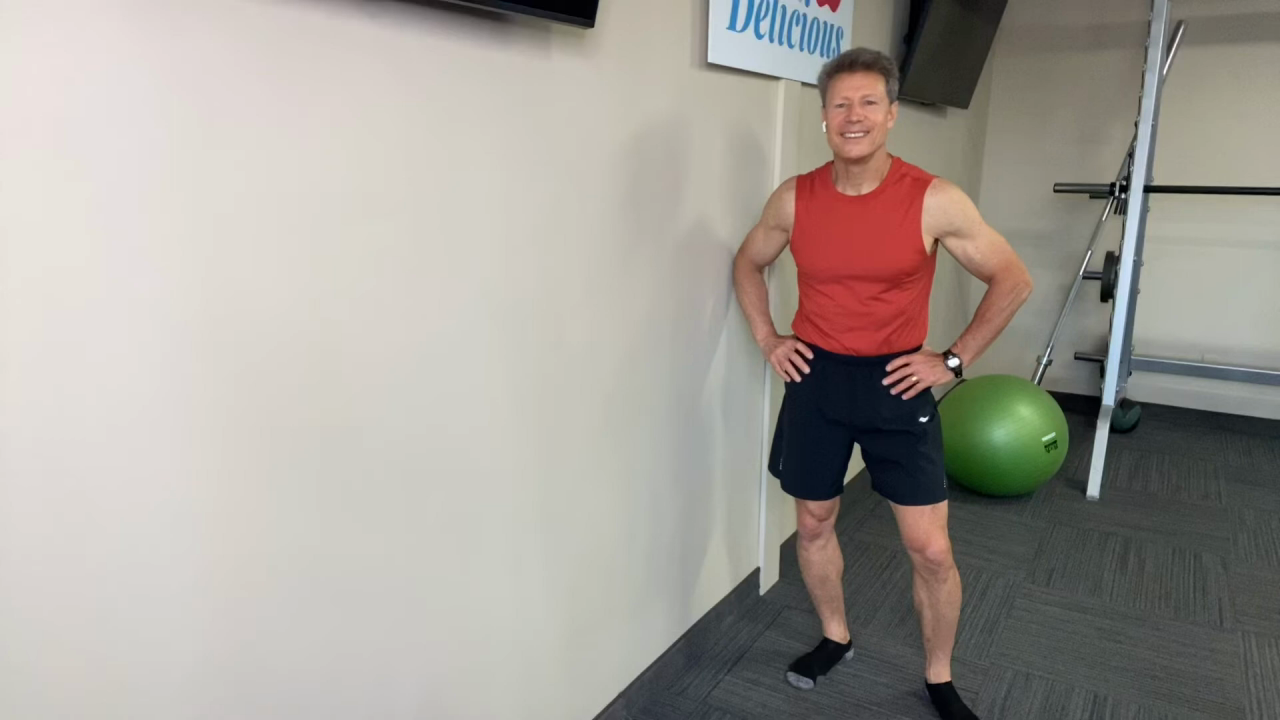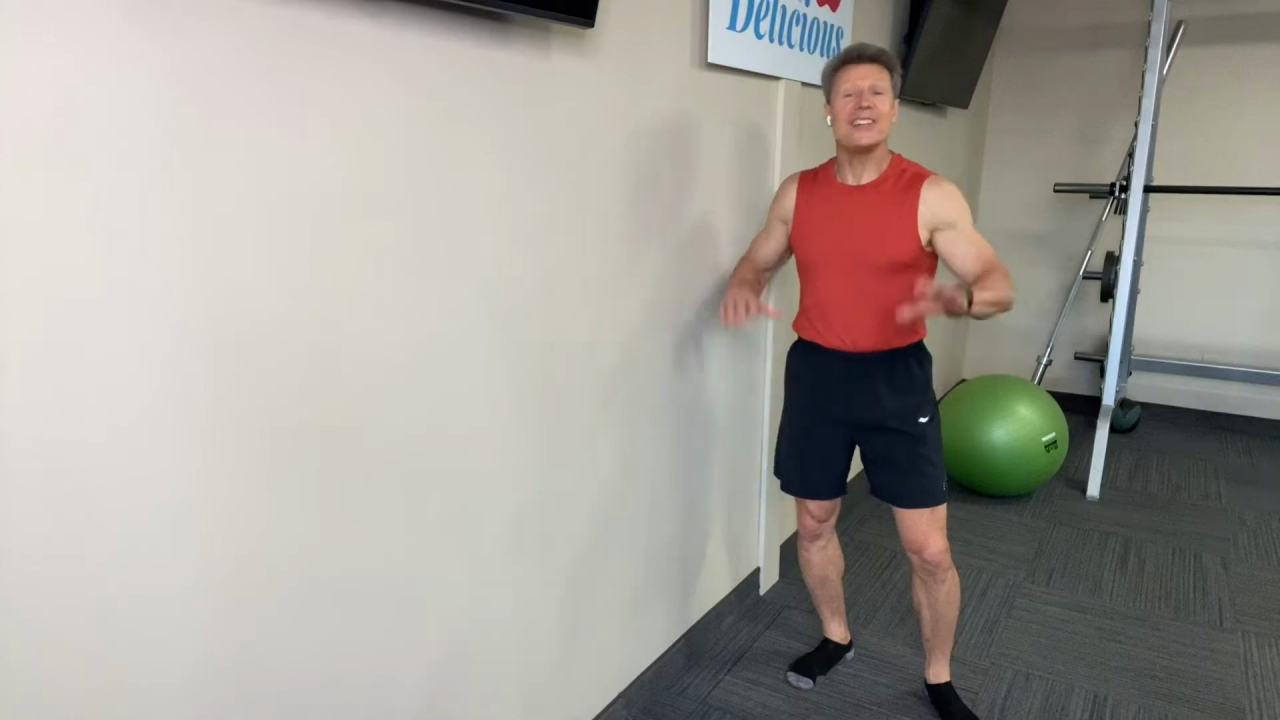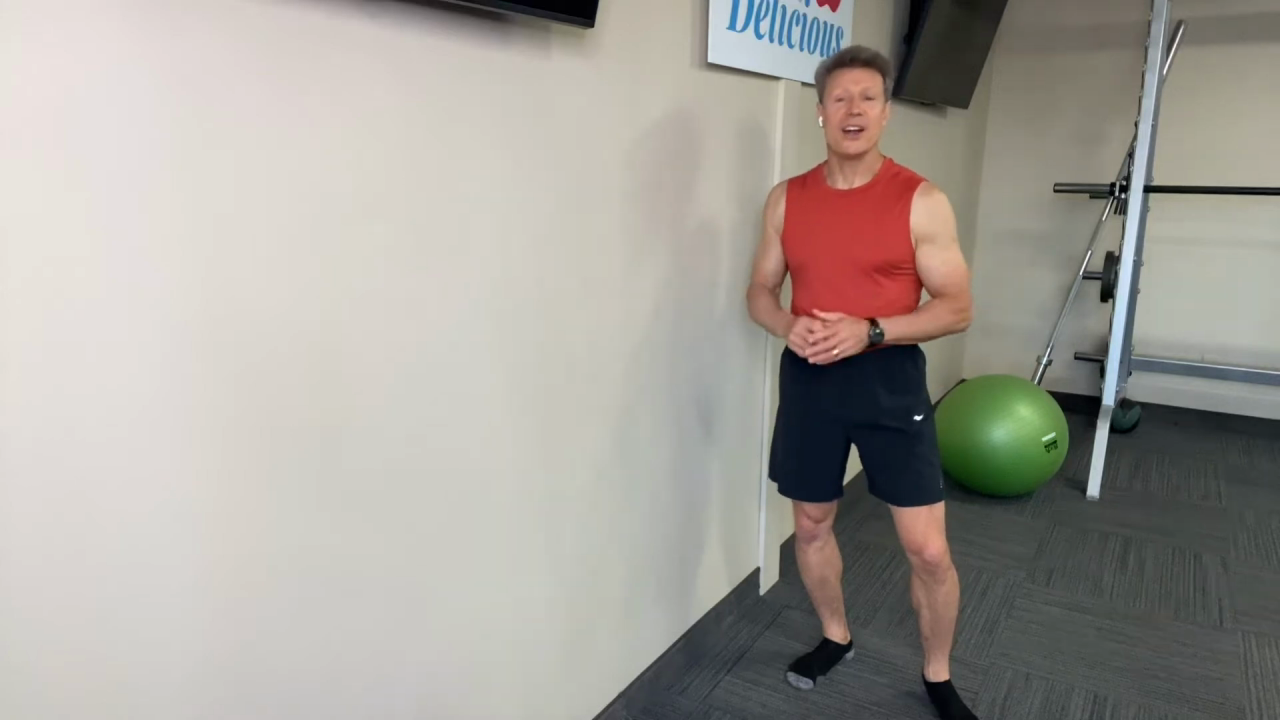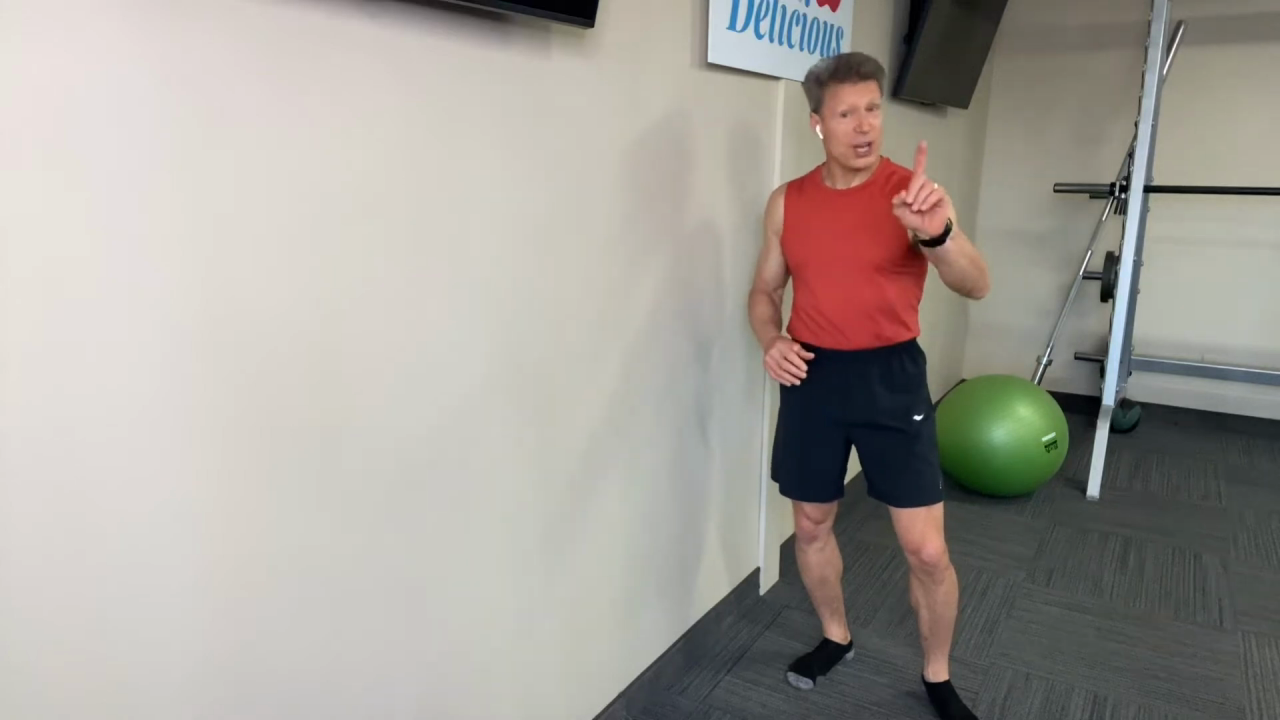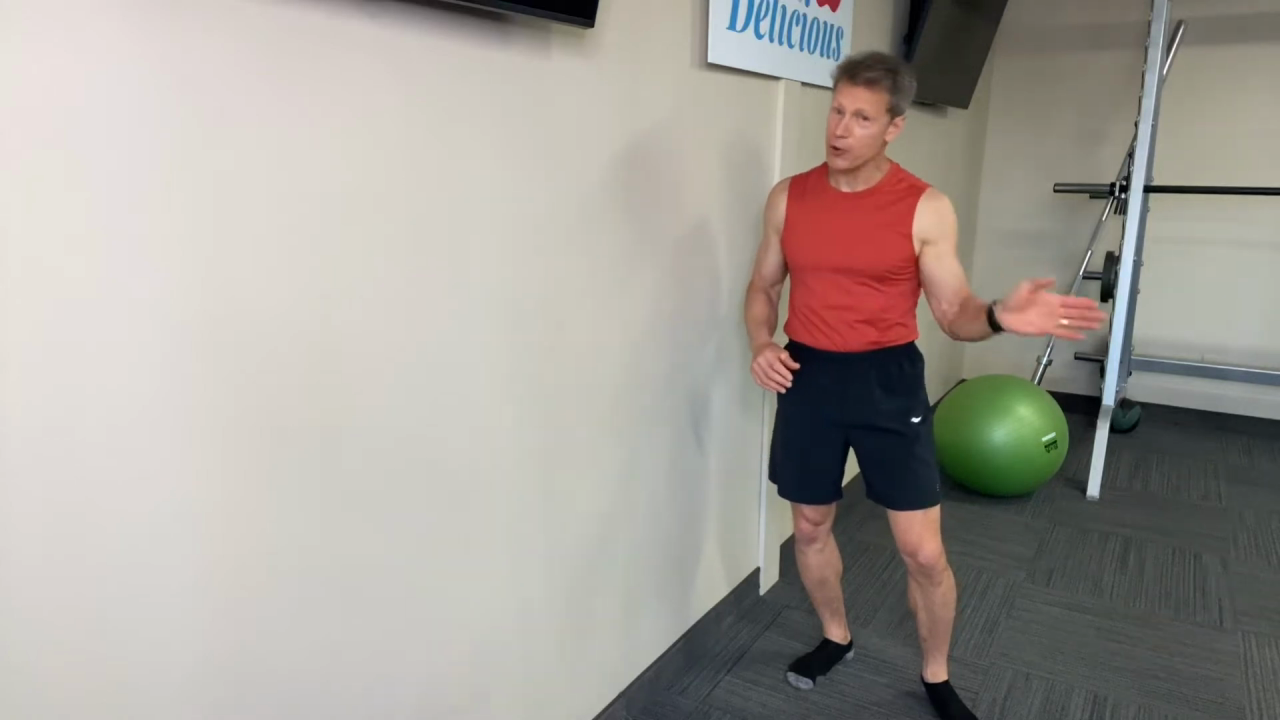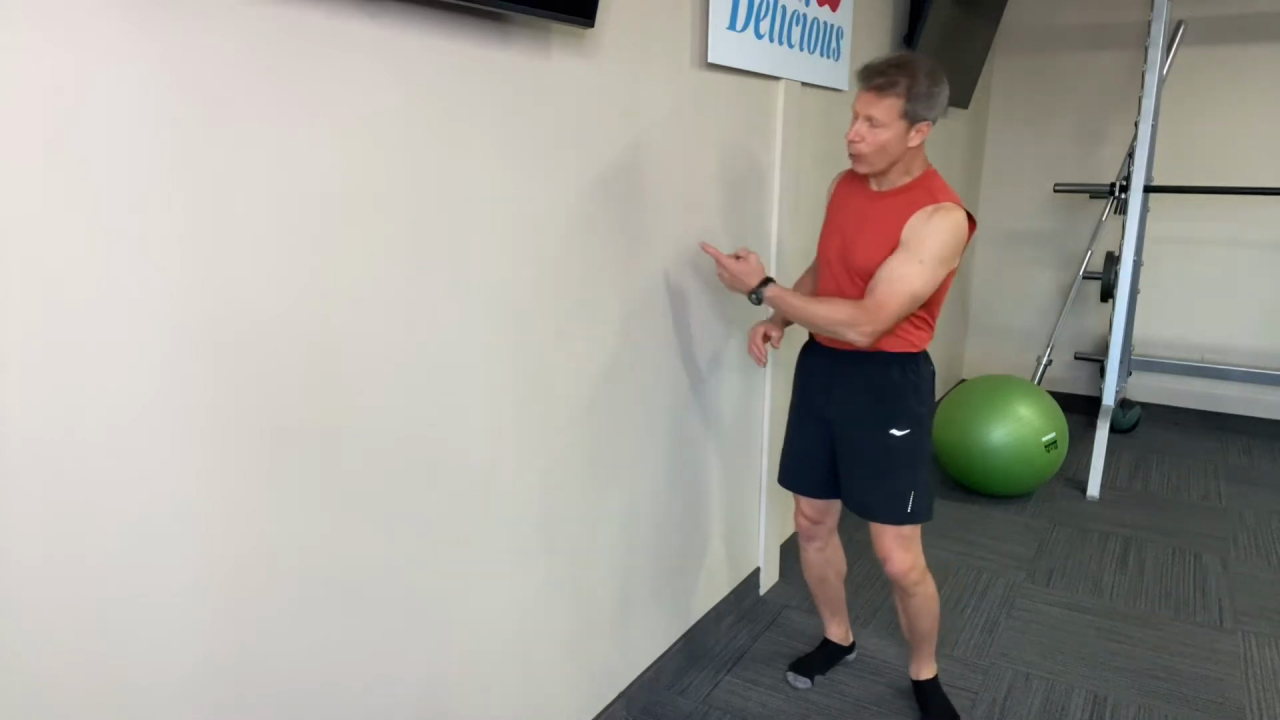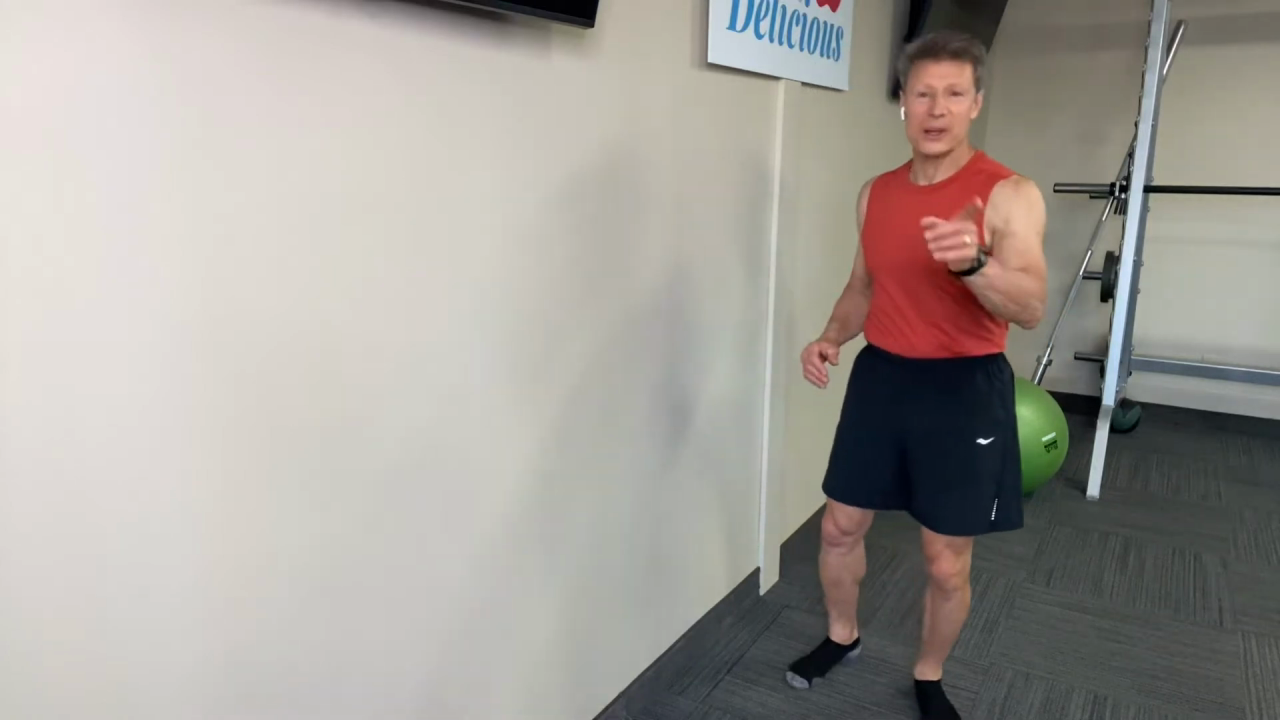
dt=0.7s
person 1, frame 1
left shoulder: (935, 200)
right shoulder: (793, 198)
left elbow: (1012, 281)
right elbow: (748, 264)
left wrist: (954, 359)
right wrist: (767, 339)
left hip: (896, 383)
right hip: (816, 378)
left knee: (931, 549)
right knee: (813, 522)
right ankle: (835, 636)
person 1, frame 2
left shoulder: (930, 193)
right shoulder: (797, 190)
left elbow: (1002, 290)
right elbow: (758, 263)
left wrist: (960, 297)
right wrist: (741, 291)
left hip: (896, 378)
right hip: (815, 372)
left knee: (928, 548)
right knee: (814, 522)
right ankle: (836, 636)
person 1, frame 3
left shoulder: (922, 201)
right shoulder: (787, 198)
left elbow: (957, 309)
right elbow: (760, 291)
left wrist: (869, 331)
right wrist: (789, 327)
left hip: (890, 379)
right hip: (809, 379)
left knee: (928, 550)
right knee: (810, 525)
right ankle: (836, 637)
person 1, frame 4
left shoulder: (915, 193)
right shoulder: (786, 201)
left elbow: (975, 284)
right elbow: (765, 289)
left wrist: (937, 232)
right wrist: (770, 340)
left hip: (890, 377)
right hip: (811, 376)
left knee: (926, 549)
right knee: (810, 524)
right ankle: (835, 636)
person 1, frame 5
left shoulder: (927, 207)
right shoulder: (789, 196)
left elbow: (953, 316)
right elbow: (763, 285)
left wrist: (1000, 315)
right wrist: (761, 343)
left hip: (888, 379)
right hip: (813, 377)
left knee: (923, 551)
right knee: (810, 526)
right ankle: (835, 636)
person 1, frame 6
left shoulder: (940, 218)
right shoulder: (845, 185)
left elbow: (864, 322)
left wrist: (761, 288)
right wrist: (780, 319)
left hip: (887, 385)
right hip: (821, 369)
left knee: (900, 560)
right knee: (812, 522)
right ankle: (838, 637)
person 1, frame 7
left shoulder: (1010, 195)
right shoulder: (876, 191)
left elbow: (1029, 305)
left wrist: (972, 259)
right wrist: (831, 337)
left hip: (964, 392)
right hip: (879, 380)
left knee: (946, 564)
right knee: (840, 527)
right ankle: (841, 636)
